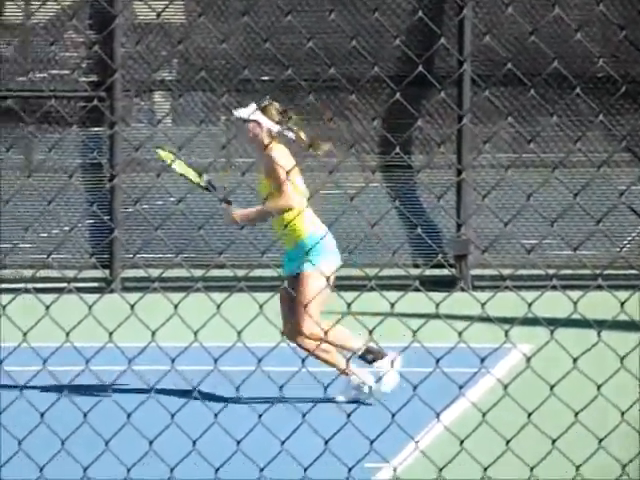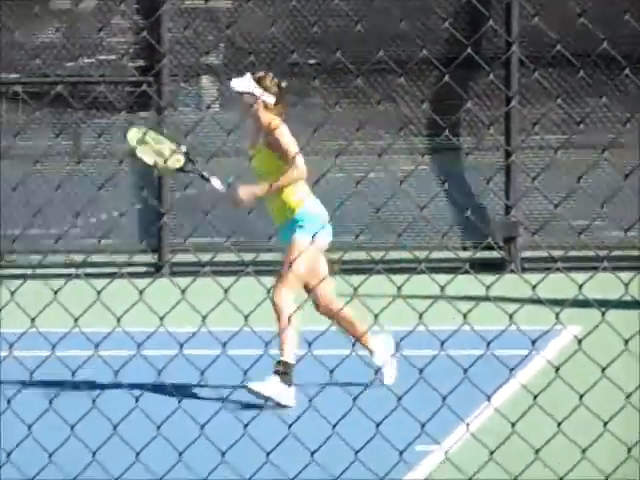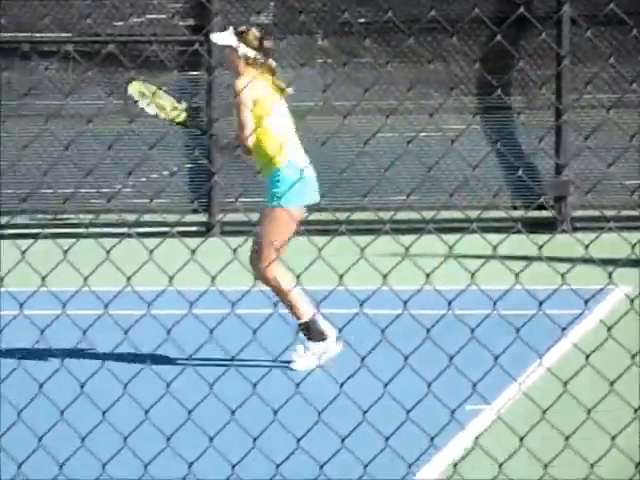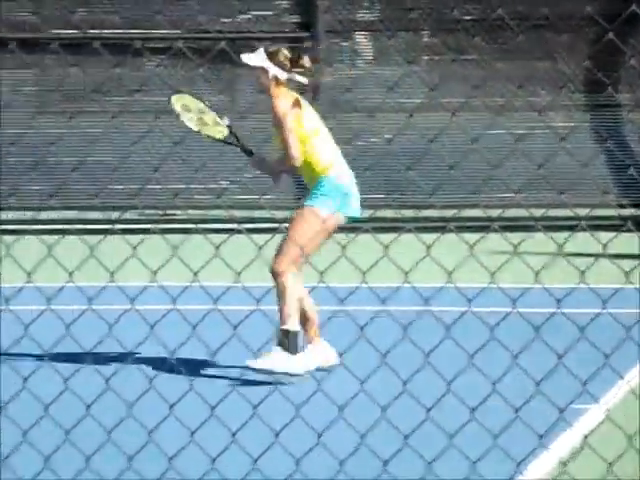
dt=0.2s
person 1, frame 1
left shoulder: (275, 153)
right shoulder: (273, 154)
left elbow: (290, 200)
left wrist: (248, 214)
right wrist: (260, 214)
left hip: (314, 246)
right hip: (296, 250)
left knee: (307, 327)
right knee: (293, 331)
left ankle: (380, 358)
right ankle: (358, 377)
person 1, frame 2
left shoulder: (273, 127)
right shoulder: (258, 130)
left elbow: (298, 169)
left wrist: (259, 189)
right wrist: (249, 192)
left hip: (307, 221)
right hip: (294, 224)
left knee: (282, 295)
right knee: (326, 302)
left ankle: (283, 380)
right ankle: (379, 346)
person 1, frame 3
left shoulder: (245, 85)
right shoulder: (264, 80)
left elbow: (247, 140)
left wrist: (239, 148)
right wrist: (239, 145)
left hip: (287, 176)
right hip: (292, 176)
left knee: (266, 266)
right knee: (263, 263)
left ankle: (318, 337)
right ankle: (320, 331)
person 1, frame 4
left shoulder: (280, 104)
right shoulder: (291, 100)
left elbow: (293, 159)
left wrist: (270, 166)
right wrist: (276, 167)
left hip: (332, 188)
right hip: (333, 187)
left knee: (283, 266)
right knee: (284, 266)
right ankle: (315, 347)
